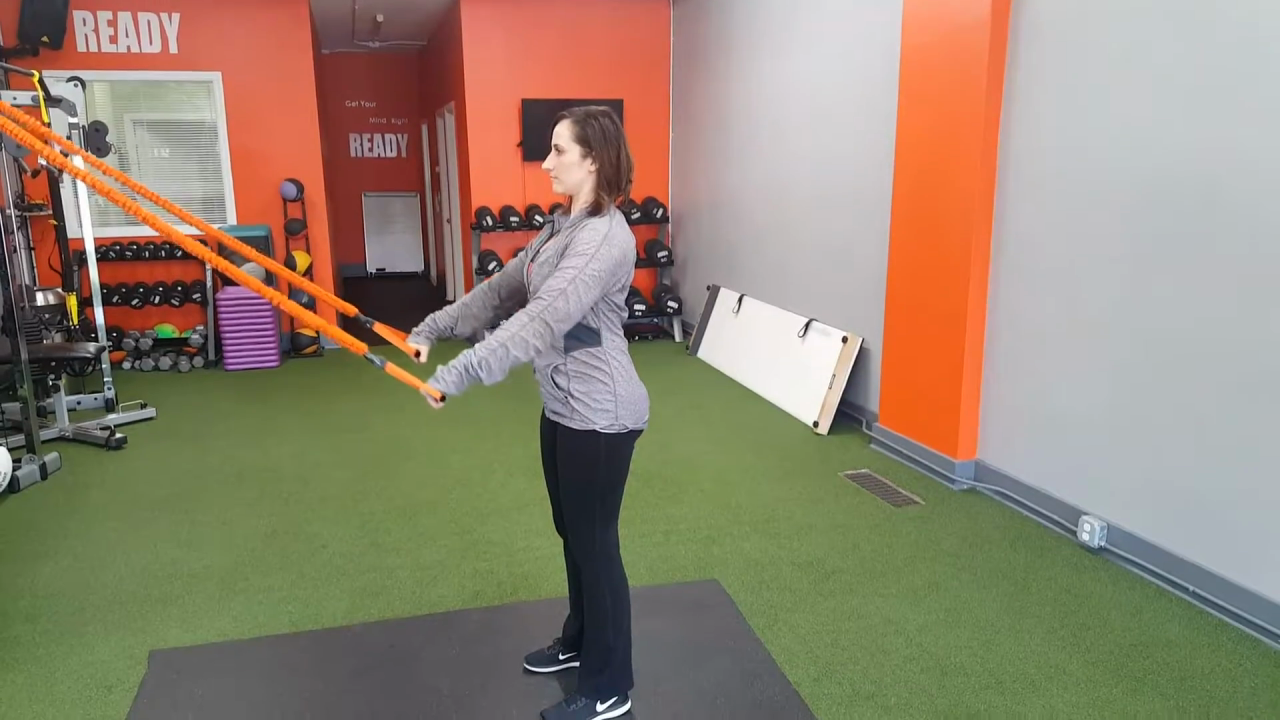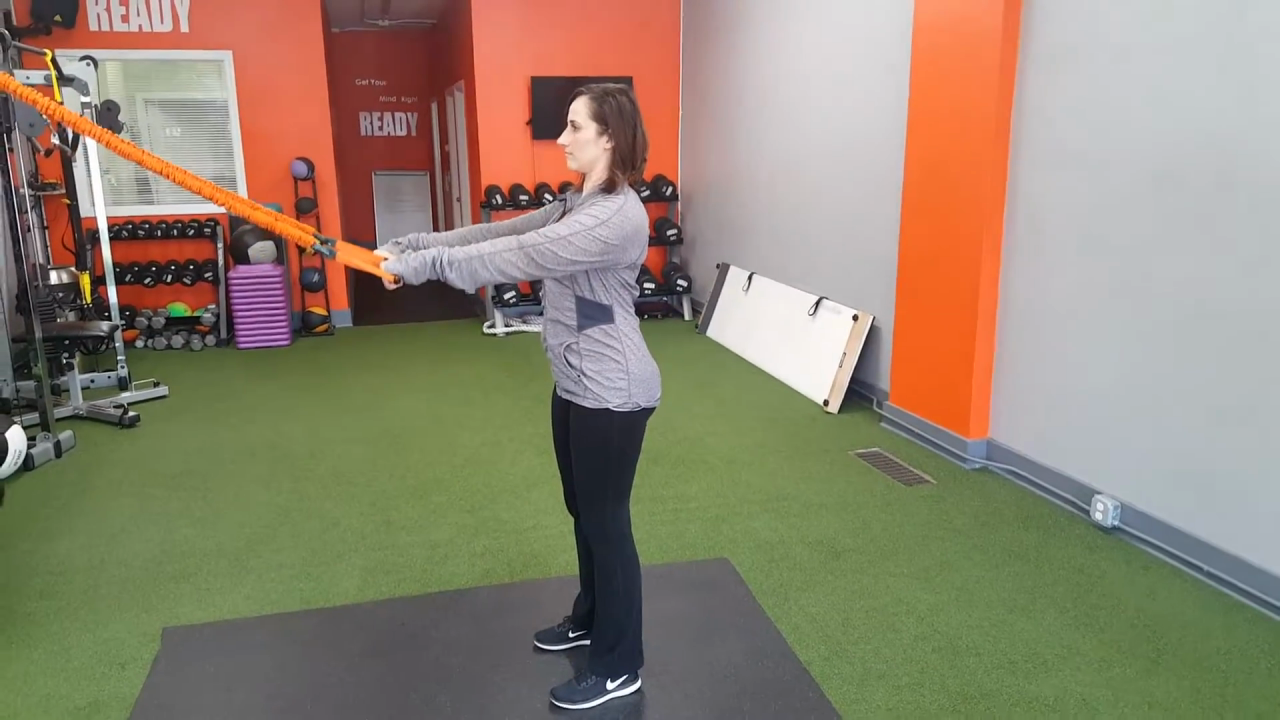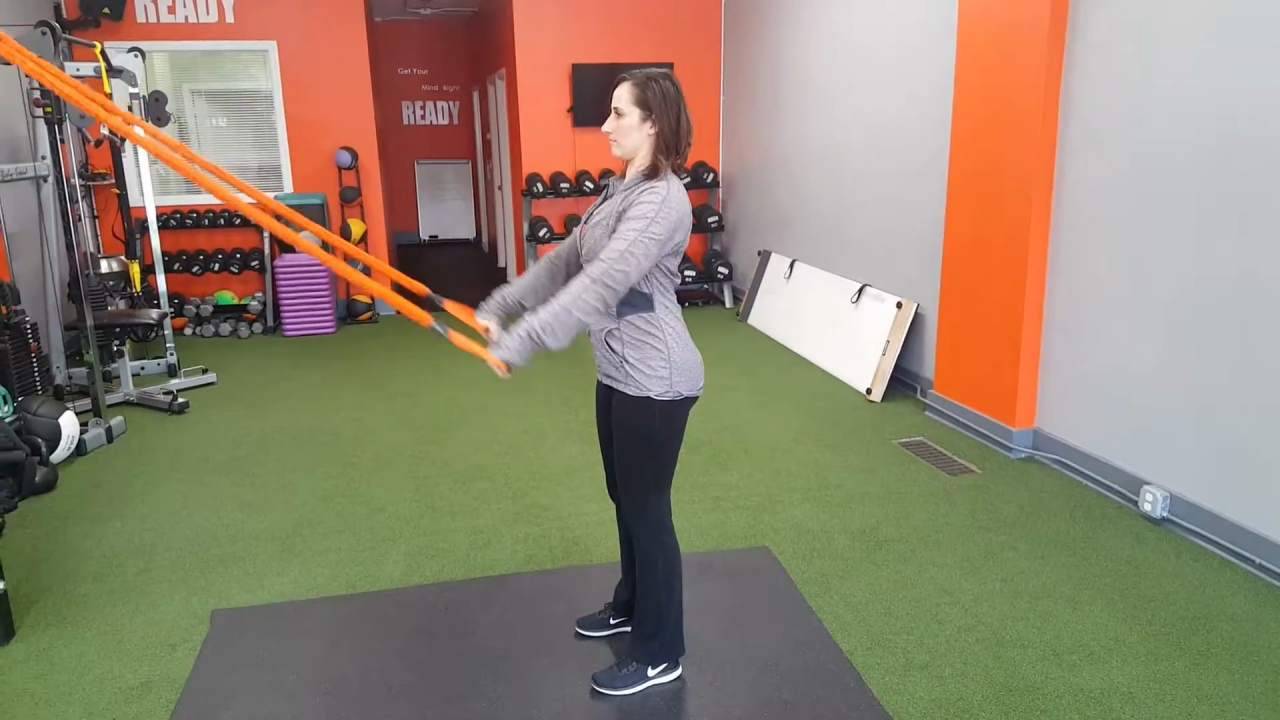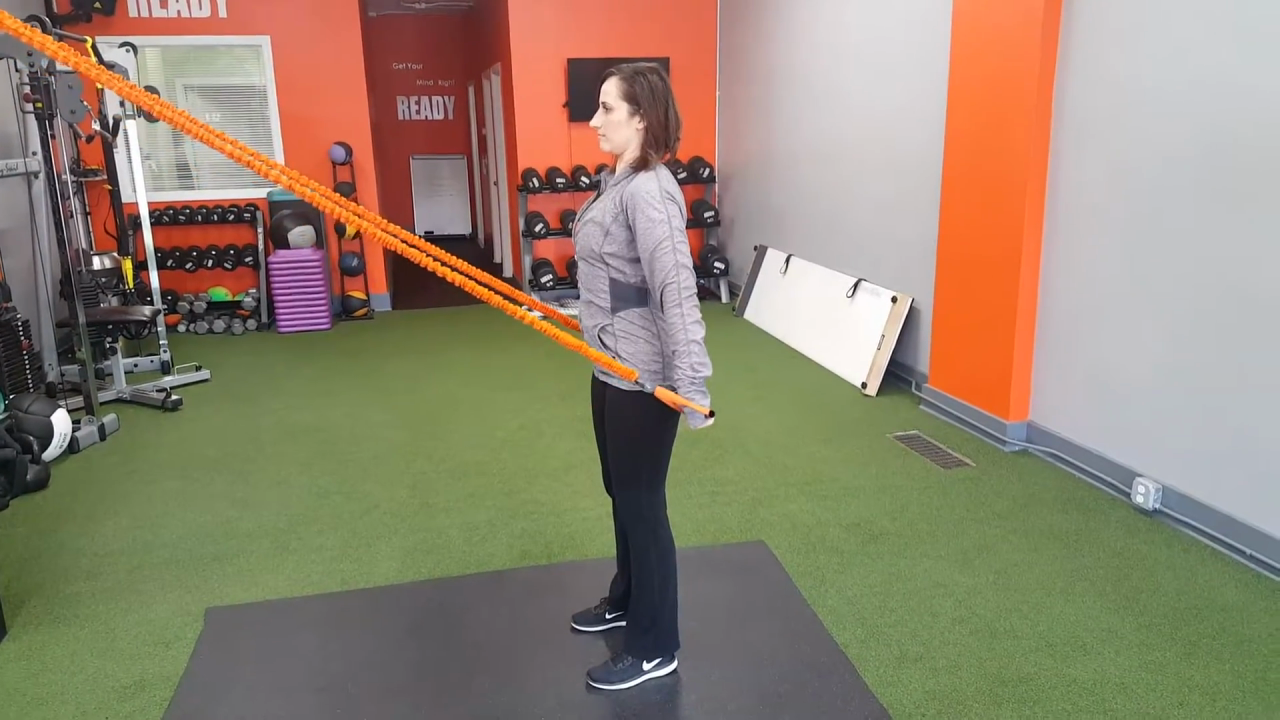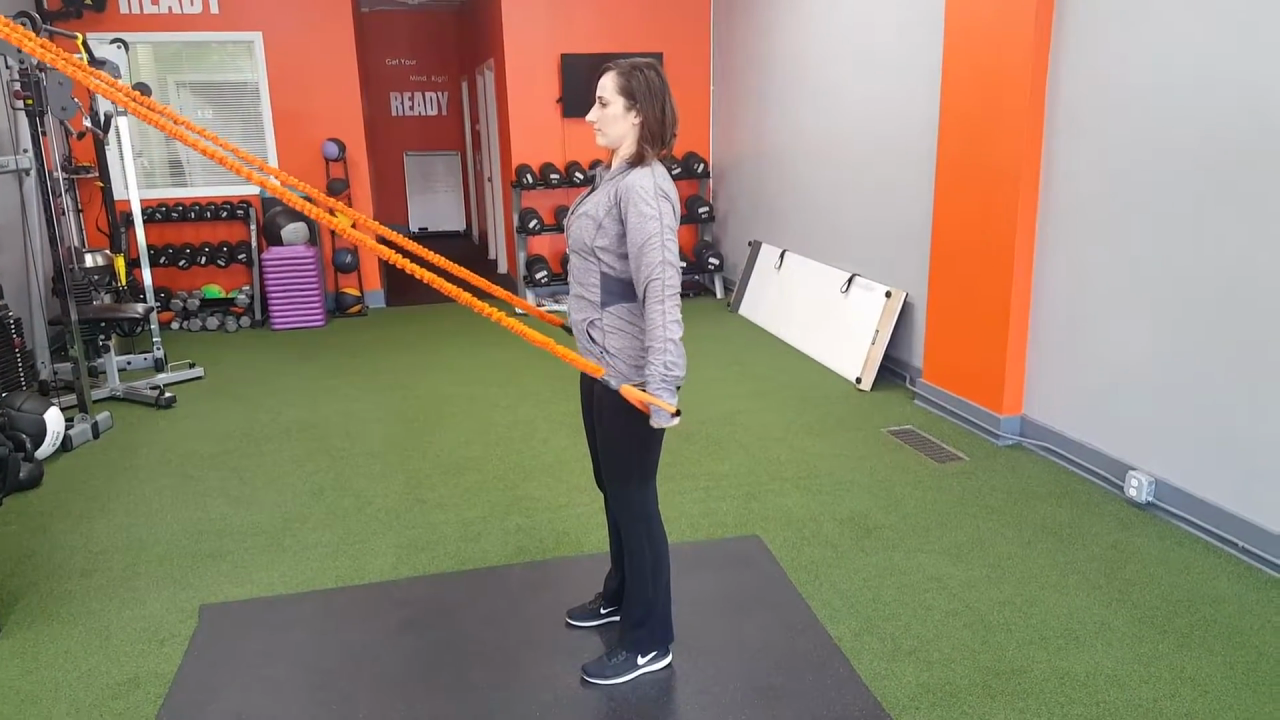
dt=1s
person 1, frame 1
left shoulder: (605, 237)
right shoulder: (564, 227)
left elbow: (545, 318)
right elbow: (504, 288)
left wrist: (458, 374)
right wrist: (432, 328)
left hip: (599, 414)
right hip: (564, 408)
left knee: (594, 542)
right knee: (572, 533)
right ankle: (580, 640)
person 1, frame 2
left shoulder: (618, 215)
right shoulder: (577, 204)
left elbow: (524, 256)
right elbow: (504, 231)
left wrist: (423, 265)
right wrist: (409, 246)
left hip: (612, 393)
right hip: (576, 385)
left knee: (606, 521)
right knee: (583, 511)
left ankle: (618, 666)
right ankle: (590, 617)
person 1, frame 3
left shoulder: (662, 200)
right shoulder: (624, 190)
left elbow: (602, 282)
right elbow: (567, 257)
left wrist: (520, 341)
right wrist: (498, 306)
left hip: (654, 381)
right hip: (620, 374)
left knee: (647, 508)
right knee: (626, 500)
left ankle: (661, 653)
right ankle: (631, 604)
person 1, frame 4
left shoulder: (648, 191)
right shoulder: (618, 181)
left elbow: (677, 289)
left wrist: (691, 384)
left hip: (644, 378)
right hip: (614, 367)
left knee: (641, 502)
right knee: (620, 492)
left ankle: (654, 647)
right ankle: (627, 598)
person 1, frame 5
left shoulder: (643, 187)
right shoulder: (613, 175)
left elbow: (661, 289)
left wrist: (661, 385)
left hip: (630, 373)
right hip: (601, 363)
left knee: (633, 498)
right knee: (613, 489)
left ankle: (650, 642)
right ankle: (620, 593)
